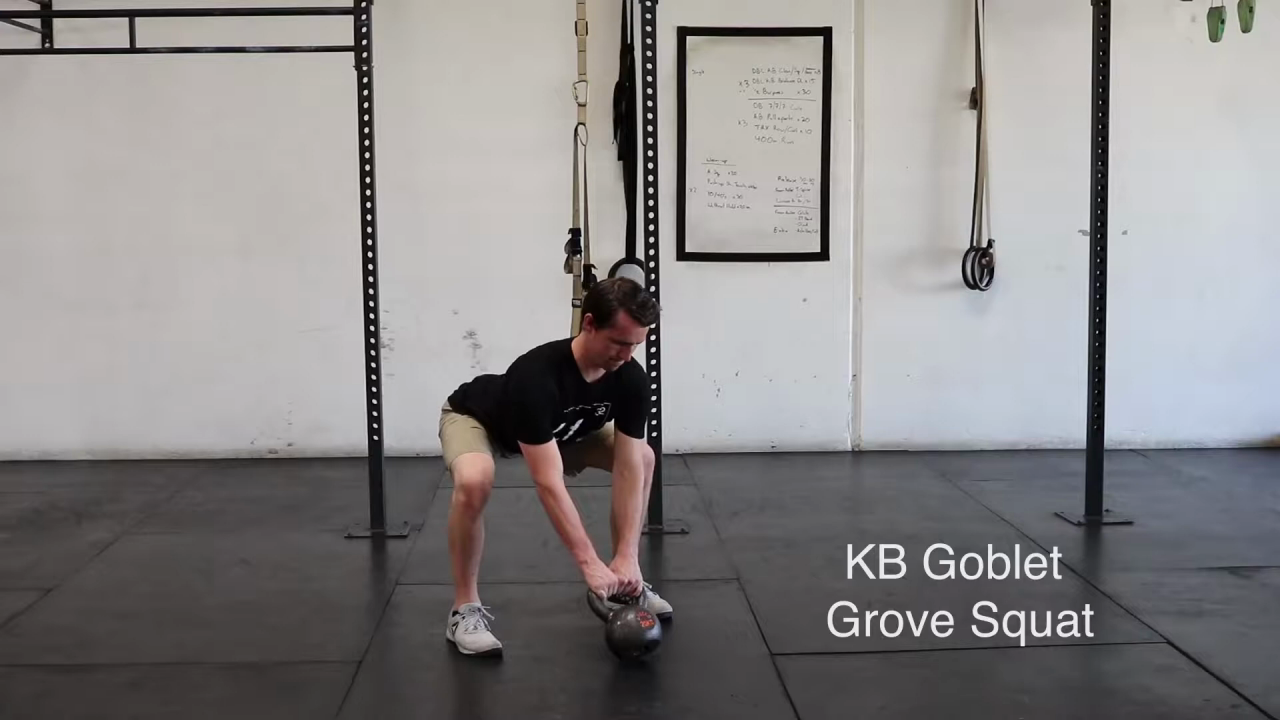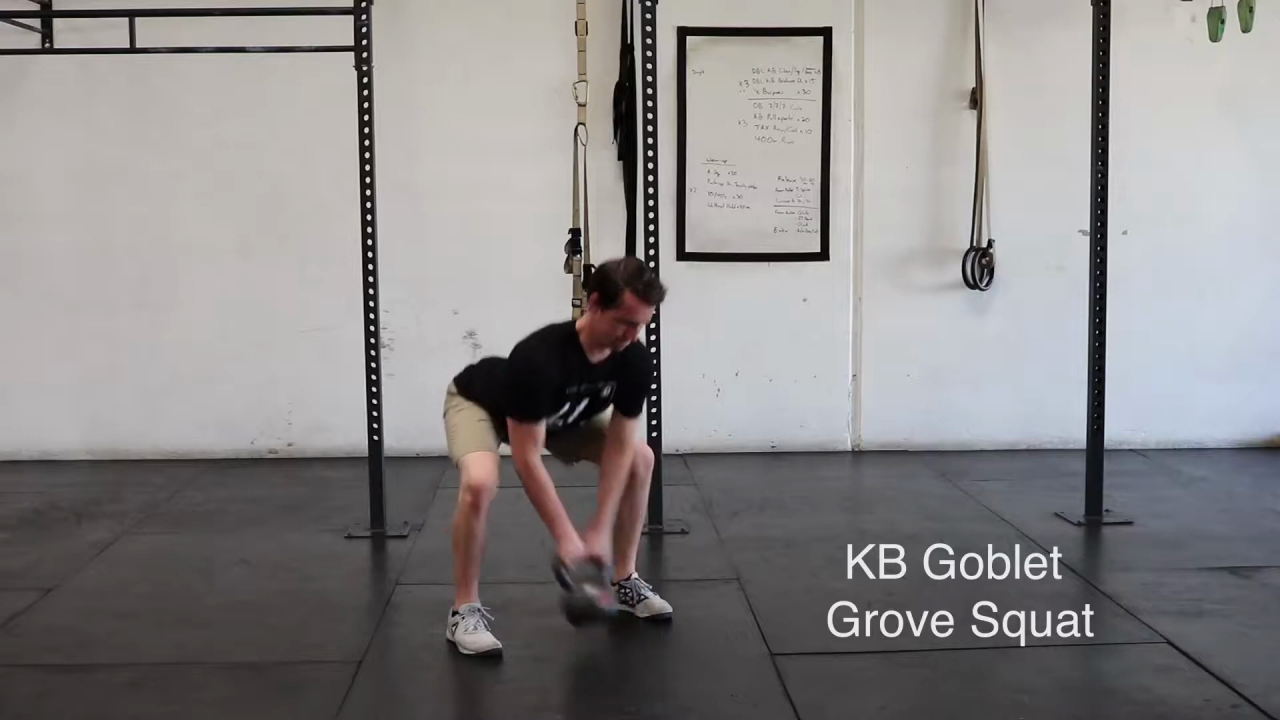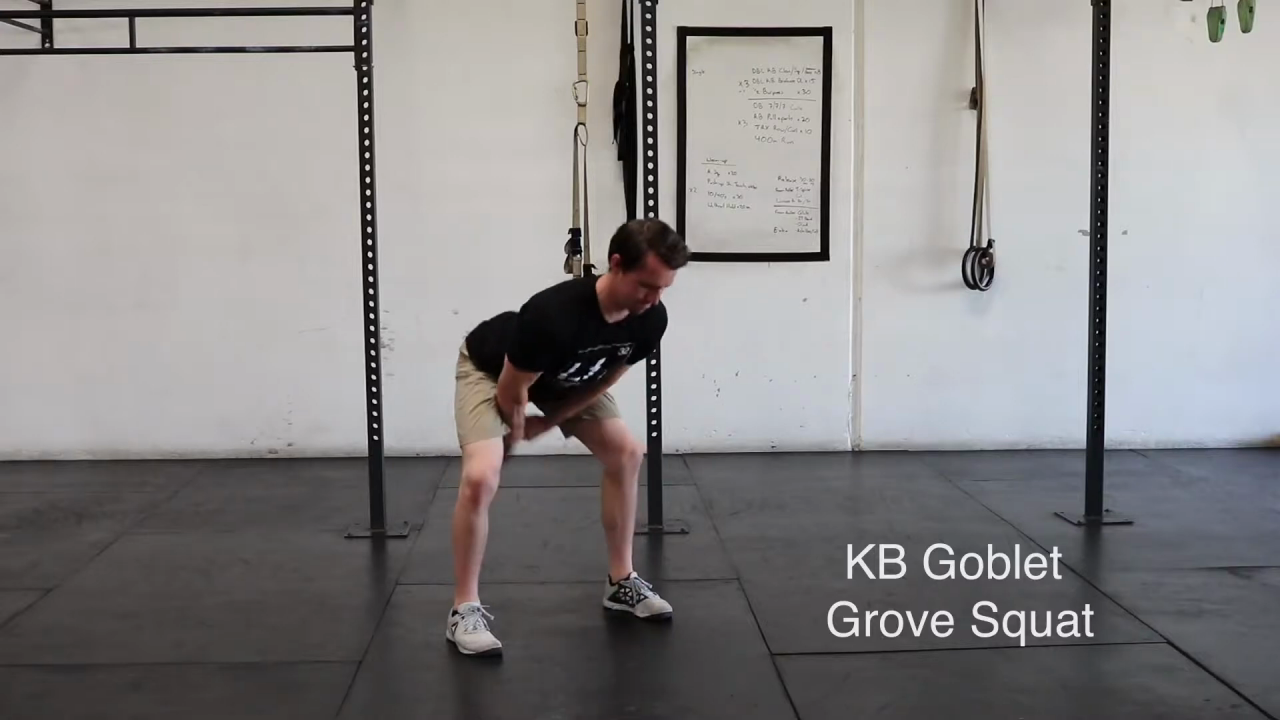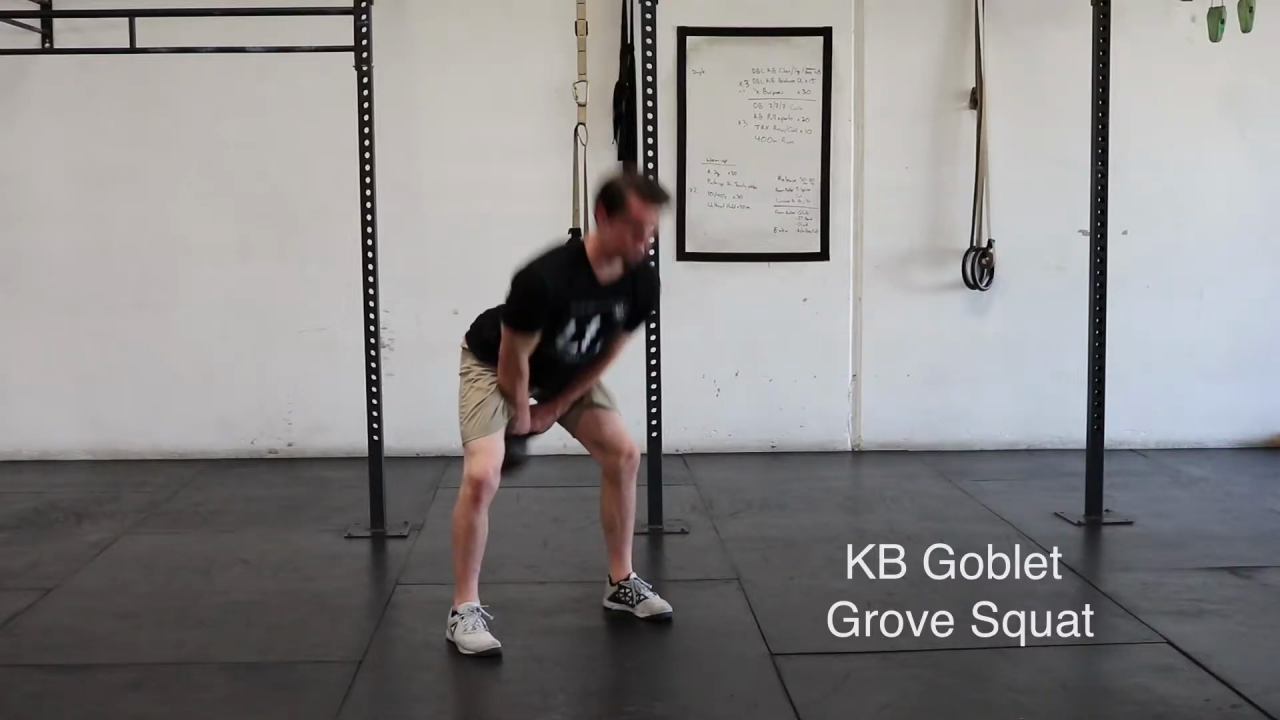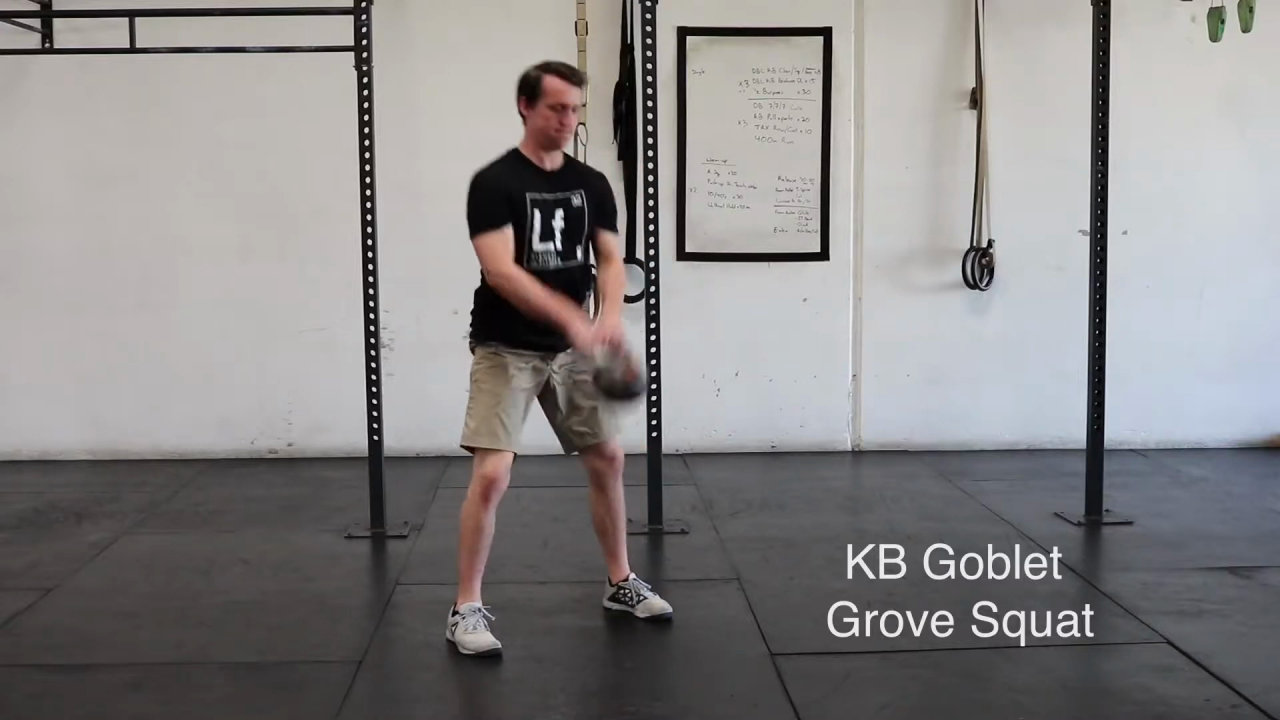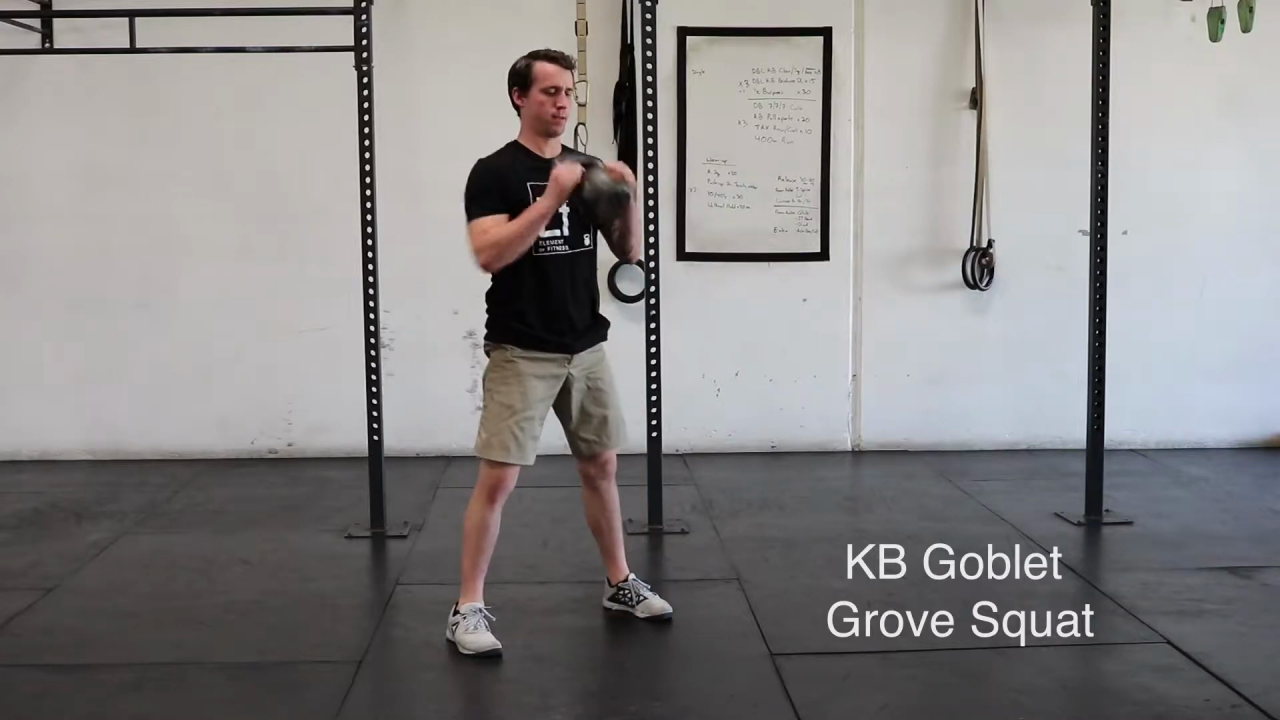
dt=0.3s
person 1, frame 1
left shoulder: (630, 379)
right shoulder: (535, 377)
left elbow: (629, 468)
right elbow: (550, 484)
left wrist: (626, 557)
right wrist: (590, 564)
right hip: (474, 417)
left knee: (644, 459)
right knee: (473, 482)
left ankle: (625, 580)
right ankle: (466, 609)
person 1, frame 2
left shoulder: (635, 362)
right shoulder: (539, 357)
left elbow: (621, 448)
right elbow: (527, 461)
left wrist: (599, 531)
right wrist: (564, 536)
right hip: (478, 403)
left knee: (642, 459)
right knee: (480, 484)
left ankle: (624, 580)
right ankle: (466, 610)
person 1, frame 3
left shoulder: (651, 321)
right shoulder: (554, 312)
left elbow: (605, 379)
right elbow: (510, 392)
left wrist: (547, 422)
right wrist: (516, 426)
left hip: (567, 379)
right hip: (491, 368)
left knee: (626, 454)
right knee: (481, 477)
left ankle: (621, 581)
right ankle: (465, 609)
person 1, frame 4
left shoulder: (641, 284)
right shoulder: (545, 277)
left elbow: (605, 355)
right elbow: (513, 361)
left wrist: (551, 411)
right wrist: (518, 415)
left hip: (565, 369)
right hip: (493, 363)
left knee: (624, 454)
right knee: (482, 476)
left ankle: (621, 583)
right ankle: (466, 609)
person 1, frame 5
left shoulder: (590, 181)
right shoulder: (496, 180)
left elbow: (611, 262)
right elbow: (500, 272)
left wrist: (610, 319)
right wrist: (571, 318)
left hip: (570, 348)
right hip: (504, 349)
left knee: (609, 461)
right knee: (491, 476)
left ankle: (621, 583)
right ankle: (466, 607)
person 1, frame 6
left shoulder: (587, 166)
right shoulder: (495, 171)
left elbow: (629, 251)
right elbow: (489, 256)
left wrist: (625, 199)
right wrist: (549, 200)
left hip: (586, 346)
right hip: (521, 353)
left knee: (602, 467)
right knee: (497, 480)
left ankle: (620, 582)
right ankle: (468, 608)
